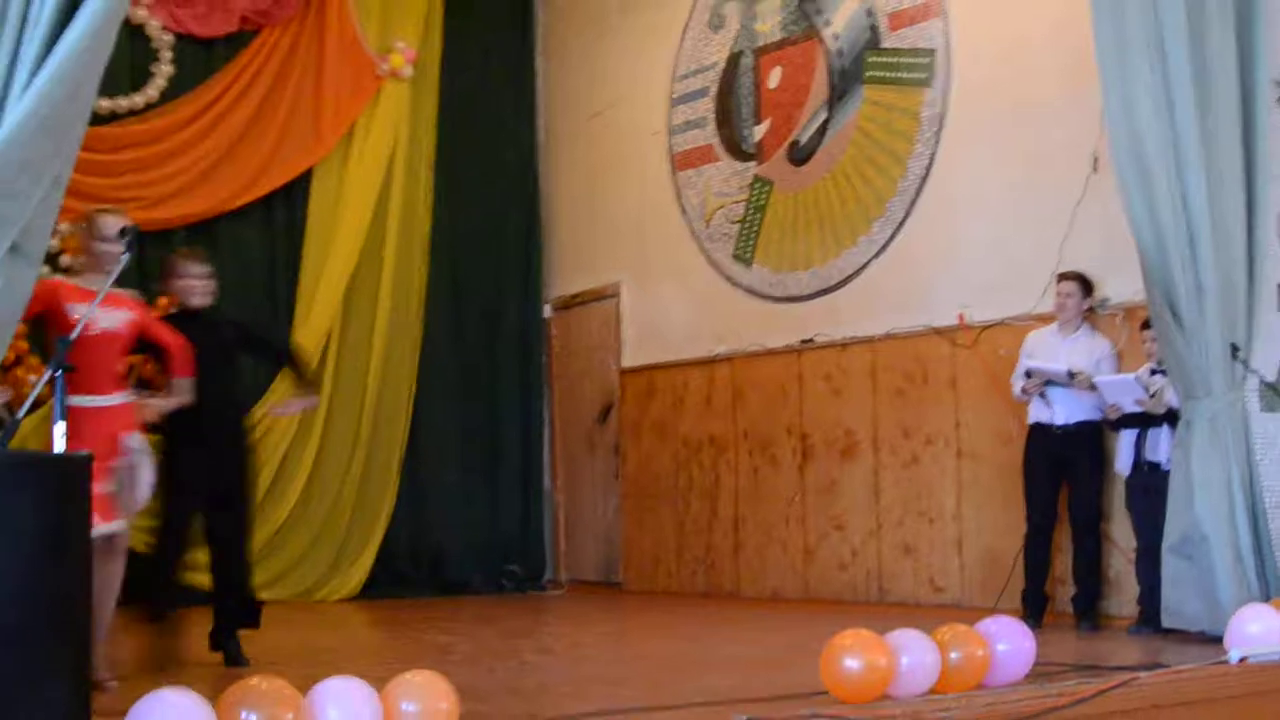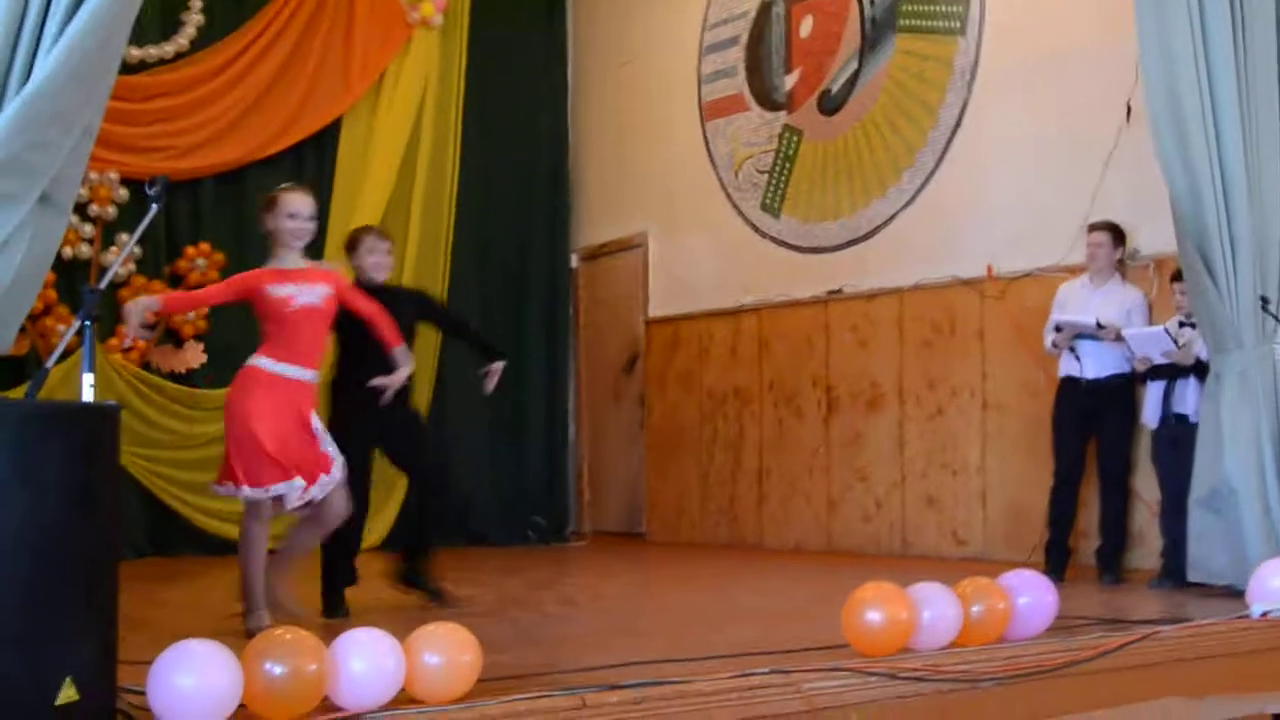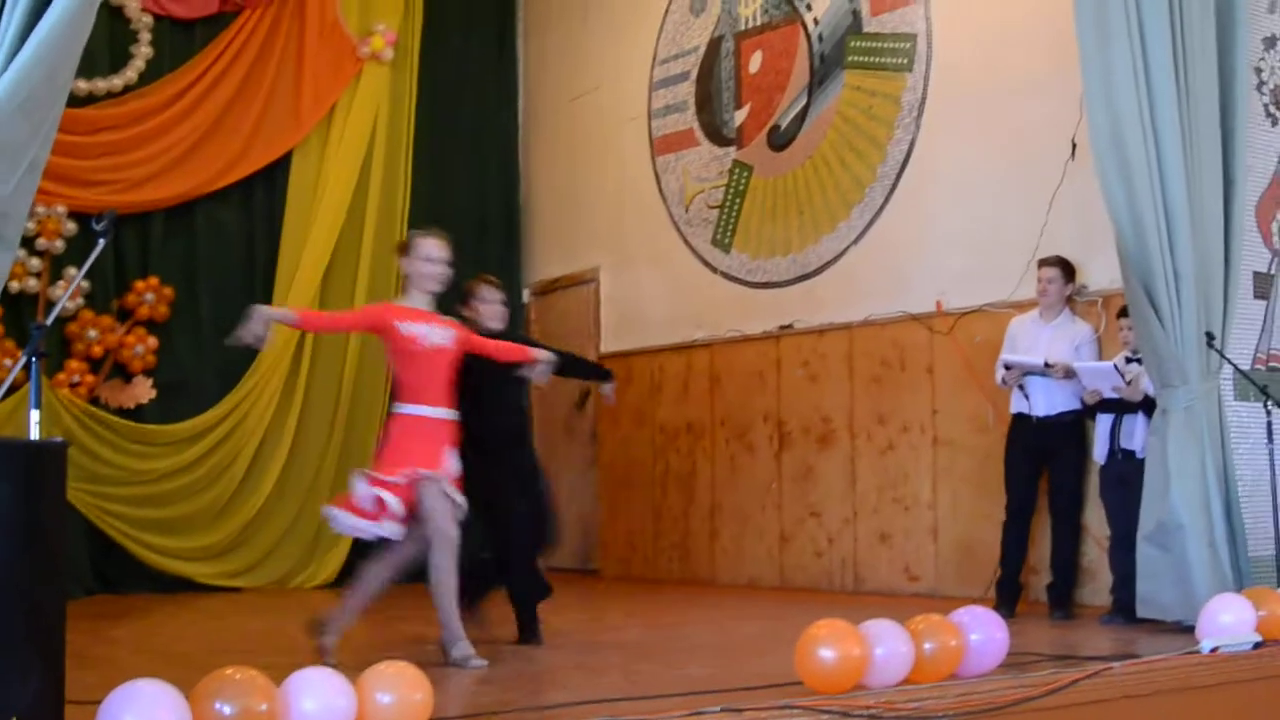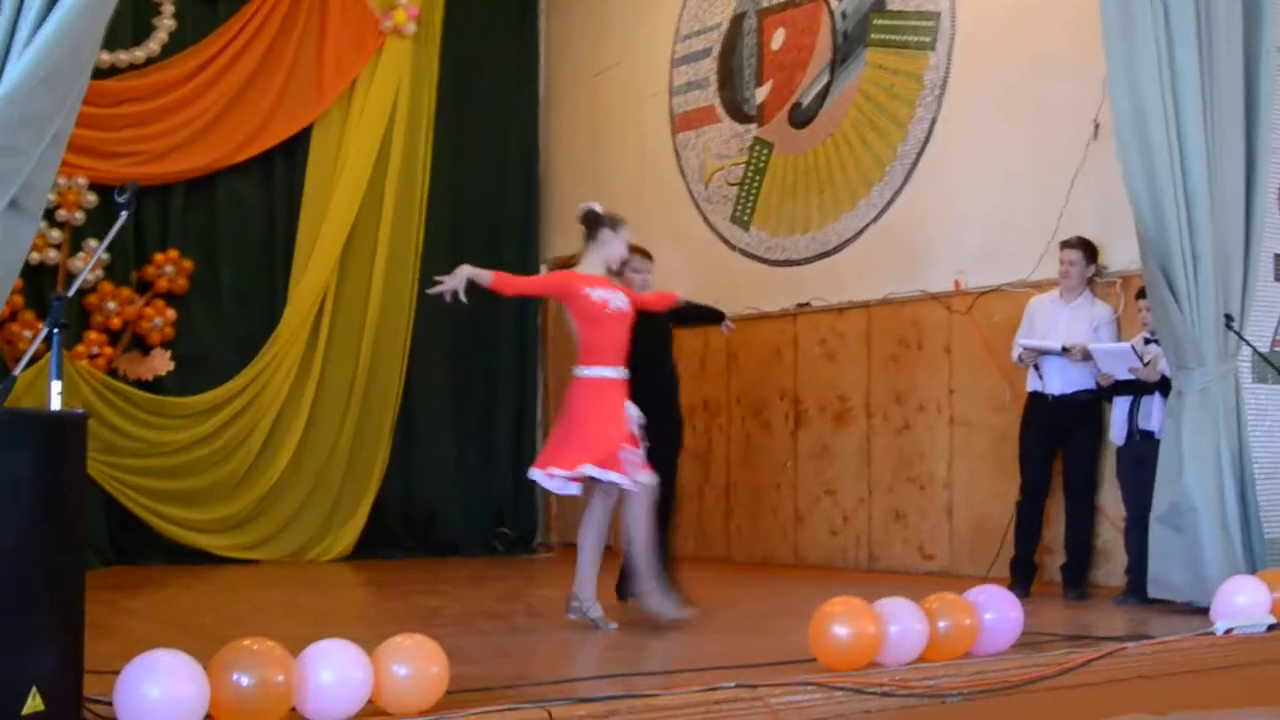
dt=0.4s
person 1, frame 1
left shoulder: (133, 306)
right shoulder: (55, 291)
left elbow: (177, 346)
left wrist: (176, 394)
left hip: (120, 423)
right hip: (77, 423)
left knee: (115, 543)
right knee: (94, 539)
left ankle: (94, 654)
person 1, frame 2
left shoulder: (330, 277)
right shoulder: (257, 280)
left elbow: (375, 315)
right elbow: (197, 298)
left wrist: (403, 362)
right wrist: (143, 305)
left hip: (300, 400)
right hip: (258, 392)
left knee: (335, 507)
right knee: (262, 507)
left ankle: (271, 582)
right ankle: (256, 607)
person 1, frame 3
left shoulder: (450, 327)
right shoulder: (387, 315)
left elbow: (492, 348)
right elbow: (327, 322)
left wrist: (536, 354)
right wrist: (271, 314)
left hip: (443, 441)
right hip: (410, 433)
left knee: (407, 548)
right knee: (444, 531)
left ankle: (334, 624)
right ankle: (454, 640)
person 1, frame 4
left shoulder: (614, 288)
right shoulder: (568, 281)
left elbow: (647, 301)
right elbow: (514, 284)
left wrist: (677, 298)
right wrist: (469, 271)
left hip: (617, 396)
right hip: (594, 394)
left knee: (605, 497)
right knee: (641, 487)
left ankle: (584, 597)
right ankle: (649, 588)
person 2, frame 1
left shoulder: (230, 327)
right shoulder: (162, 328)
left elbow: (280, 351)
left wrist: (306, 391)
left hip: (228, 443)
right hip: (183, 444)
left knee: (230, 540)
right knee: (174, 533)
left ankle: (227, 633)
right ankle: (157, 617)
person 2, frame 2
left shoulder: (408, 299)
left elbow: (453, 323)
left wrist: (492, 355)
left hip: (398, 407)
right hip: (354, 409)
left knee: (434, 485)
right knee: (352, 501)
left ankle: (415, 566)
right ankle: (334, 592)
person 2, frame 3
left shoulder: (518, 347)
right shoulder: (463, 354)
left elbow: (560, 361)
left wrist: (603, 375)
left hip: (520, 456)
right hip: (484, 460)
left knee: (537, 533)
right knee: (512, 539)
left ankle: (469, 591)
right ankle: (527, 620)
person 2, frame 4
left shoulder: (662, 308)
left elbow: (692, 311)
left wrist: (719, 317)
left hip: (666, 415)
left knee: (661, 498)
right knee: (653, 496)
left ankle: (634, 578)
person 3, frame 1
left shoulder: (1101, 346)
right shoulder: (1035, 338)
right elbow: (1015, 383)
left wrist: (1093, 387)
right wrist: (1027, 389)
left hip: (1084, 438)
right hip: (1042, 436)
left knee: (1085, 521)
right knee: (1039, 521)
left ankle: (1086, 608)
right ankle: (1032, 606)
person 3, frame 2
left shoulder: (1132, 297)
right shoulder: (1066, 290)
right elbow: (1047, 336)
left wrist: (1120, 338)
right wrist: (1057, 341)
left hip: (1114, 391)
right hip: (1072, 389)
left knee: (1113, 475)
right knee: (1066, 473)
left ankle: (1110, 561)
right ankle: (1056, 559)
person 3, frame 3
left shoulder: (1082, 331)
right shoulder: (1017, 325)
right elbow: (1000, 369)
left wrist: (1070, 374)
right wrist: (1007, 377)
left hip: (1065, 427)
right hip: (1024, 425)
left knee: (1065, 511)
right knee: (1017, 508)
left ankle: (1061, 597)
right ankle: (1007, 594)
person 3, frame 4
left shoulder: (1102, 313)
right shoulder: (1037, 304)
right elbow: (1017, 345)
left wrist: (1088, 356)
right wrist: (1023, 356)
left hip: (1081, 406)
right hip: (1040, 404)
left knee: (1079, 491)
right knee: (1032, 487)
left ankle: (1074, 577)
right ankle: (1021, 573)
person 4, frame 1
right shoulder: (1140, 376)
right elbow: (1126, 423)
left wrist: (1165, 411)
right wrist: (1113, 416)
left hip: (1168, 471)
right hip: (1137, 471)
right knee: (1146, 544)
right ankle: (1149, 614)
person 4, frame 2
right shoulder: (1168, 328)
right elbow: (1154, 373)
left wrist: (1193, 362)
right wrist: (1142, 368)
left hip: (1195, 423)
right hip: (1164, 424)
left knee: (1193, 496)
right knee: (1171, 497)
right ankle: (1173, 568)
person 4, frame 3
right shoulder: (1115, 364)
right elbow: (1100, 411)
left wrist: (1140, 398)
right wrist: (1089, 402)
left hip: (1143, 459)
right hip: (1112, 459)
left knee: (1143, 532)
right knee: (1119, 533)
right ankle: (1123, 603)
person 4, frame 4
right shoulder: (1134, 345)
right elbow: (1118, 392)
left wrist: (1158, 379)
right wrist: (1105, 384)
left hip: (1160, 440)
right hip: (1129, 440)
right knee: (1135, 514)
right ankle: (1137, 584)
